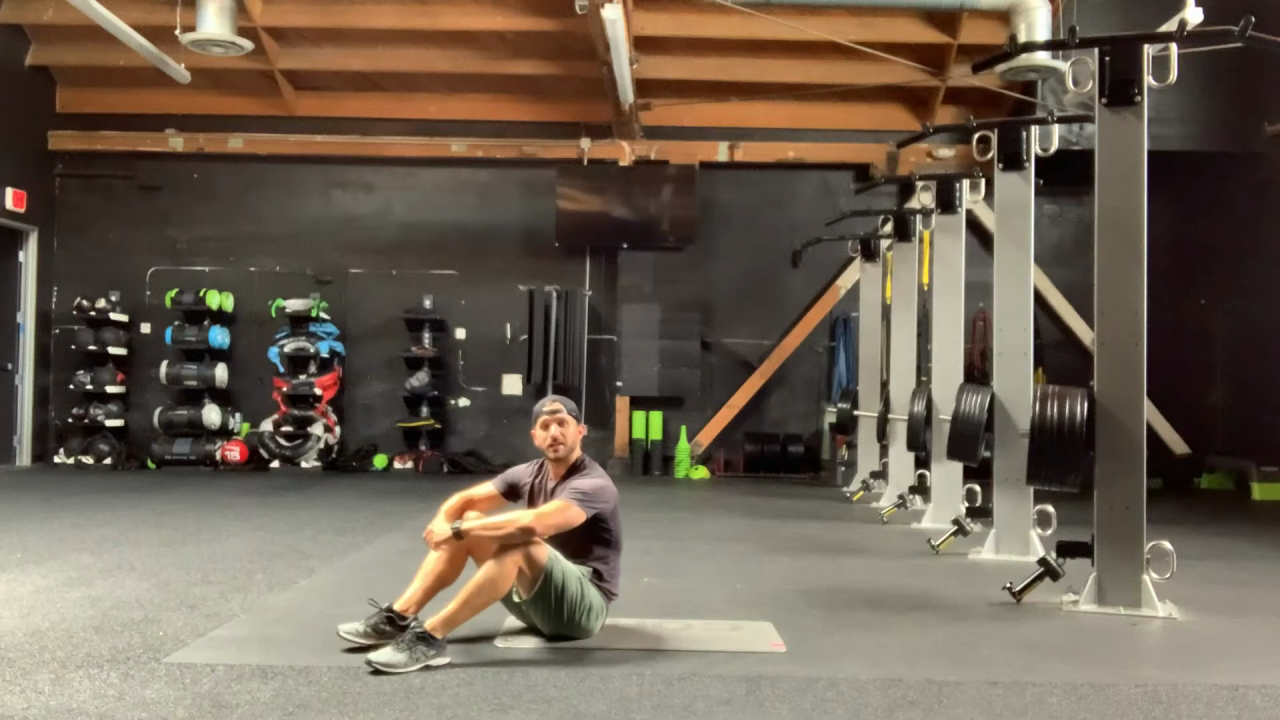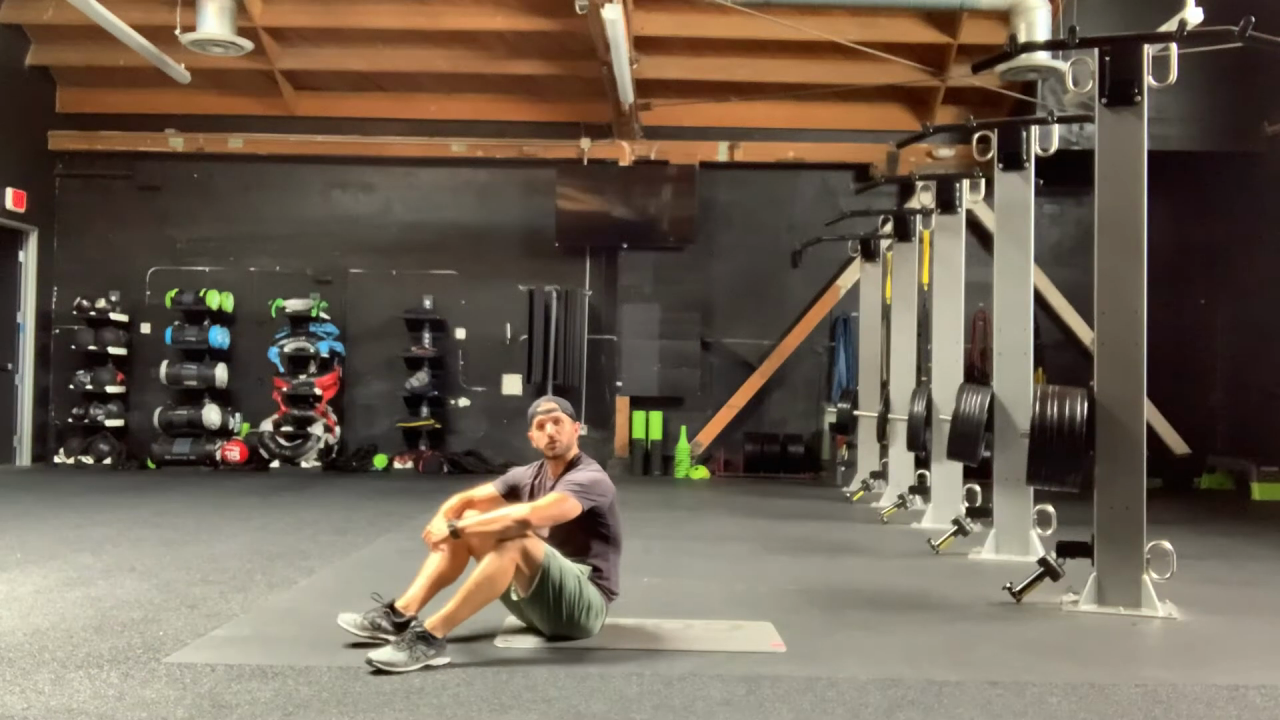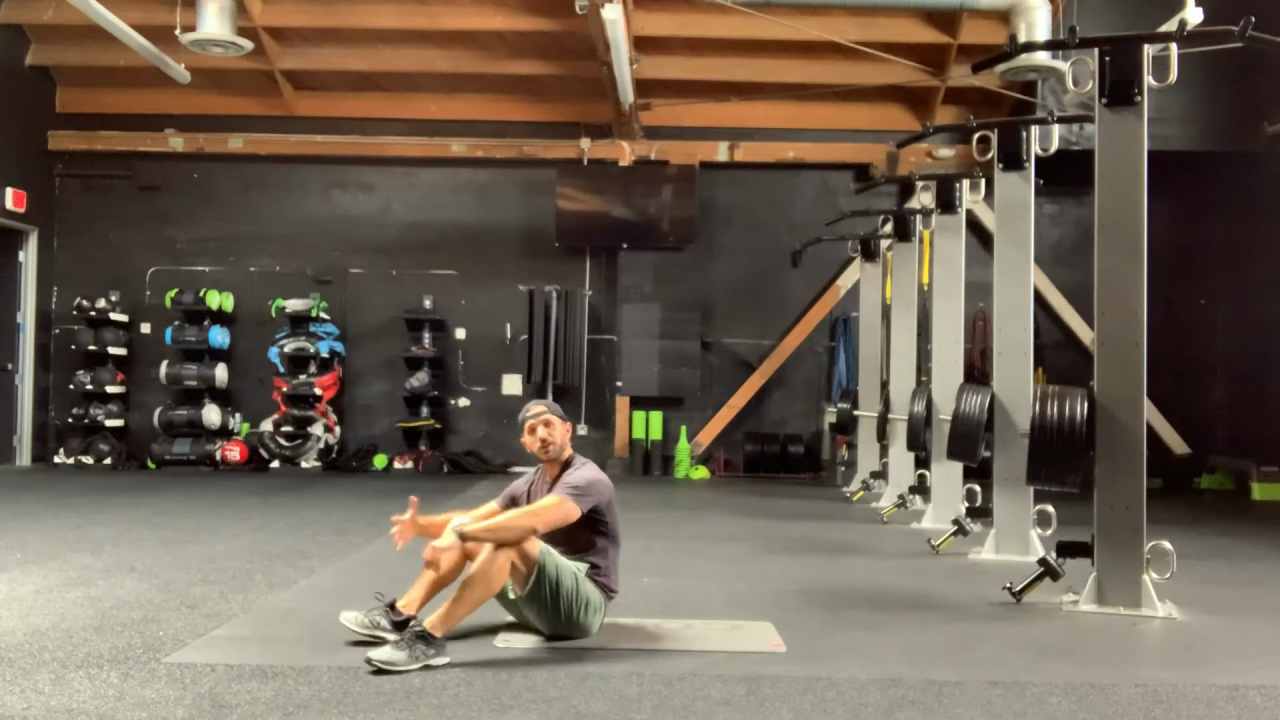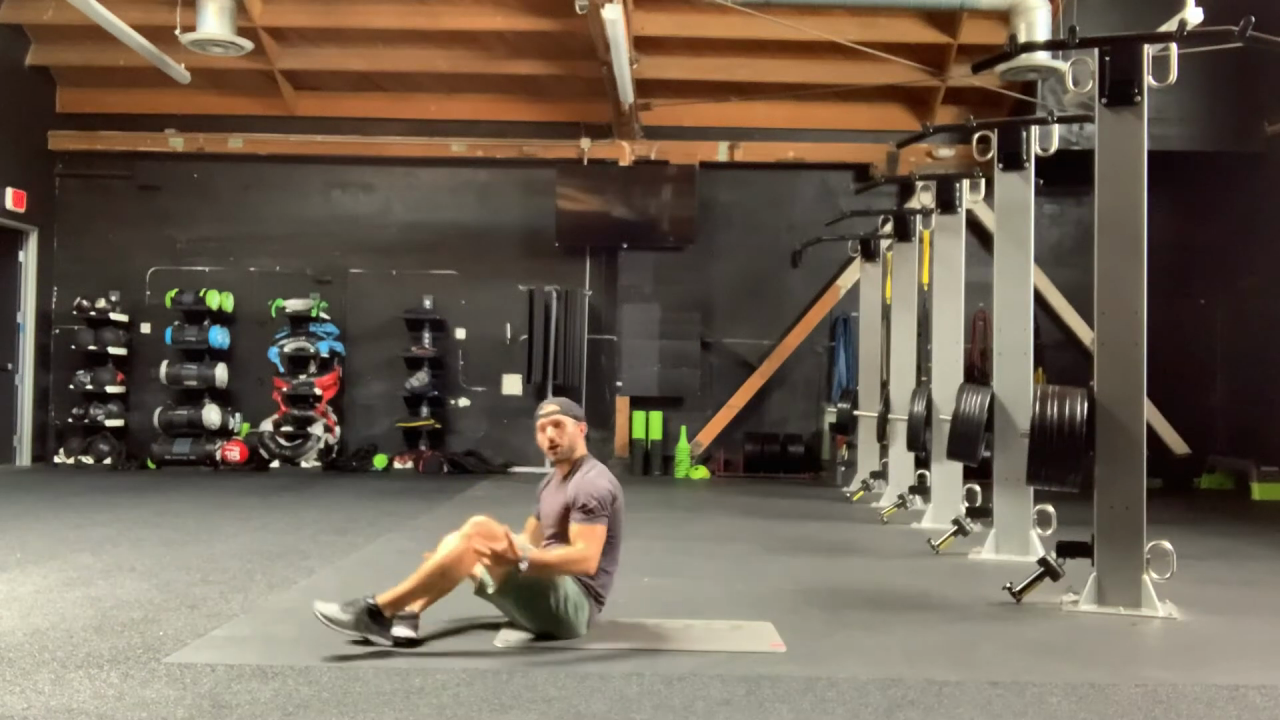
dt=0.3s
person 1, frame 1
left shoulder: (593, 485)
right shoulder: (530, 474)
left elbow: (531, 523)
right elbow: (465, 499)
left wrist: (457, 530)
right wrist: (442, 523)
left hip: (583, 604)
right hip: (535, 594)
left knee: (519, 543)
right knee: (468, 522)
left ankle: (430, 636)
right ankle: (398, 618)
person 1, frame 2
left shoulder: (589, 480)
right shoulder: (530, 476)
left elbow: (527, 516)
right elbow: (466, 500)
left wrist: (454, 528)
right wrist: (440, 522)
left hip: (582, 605)
right hip: (538, 595)
left knee: (515, 540)
right knee: (468, 522)
left ankle: (431, 636)
right ankle: (400, 615)
person 1, frame 3
left shoulder: (587, 480)
right shoulder: (529, 484)
left elbow: (531, 521)
right elbow: (475, 518)
left wrist: (459, 534)
right wrist: (421, 524)
left hip: (582, 603)
right hip: (537, 598)
left knee: (510, 540)
right knee: (463, 528)
left ankle: (430, 636)
right ankle: (400, 615)
person 1, frame 4
left shoulder: (592, 485)
right shoulder: (552, 483)
left elbow: (584, 560)
right elbow: (530, 543)
left wrist: (517, 561)
left hip: (571, 605)
right hip: (552, 595)
left knee: (480, 530)
right knee: (467, 545)
left ankle: (379, 612)
right ankle: (405, 613)
